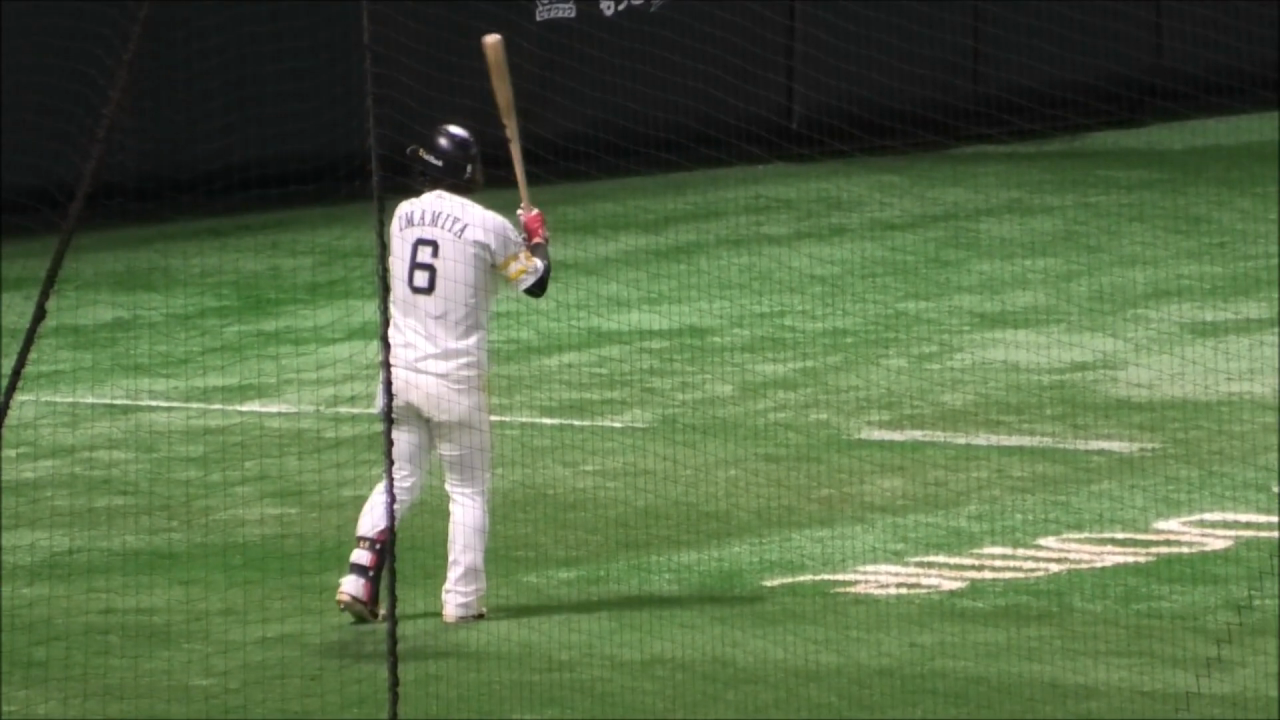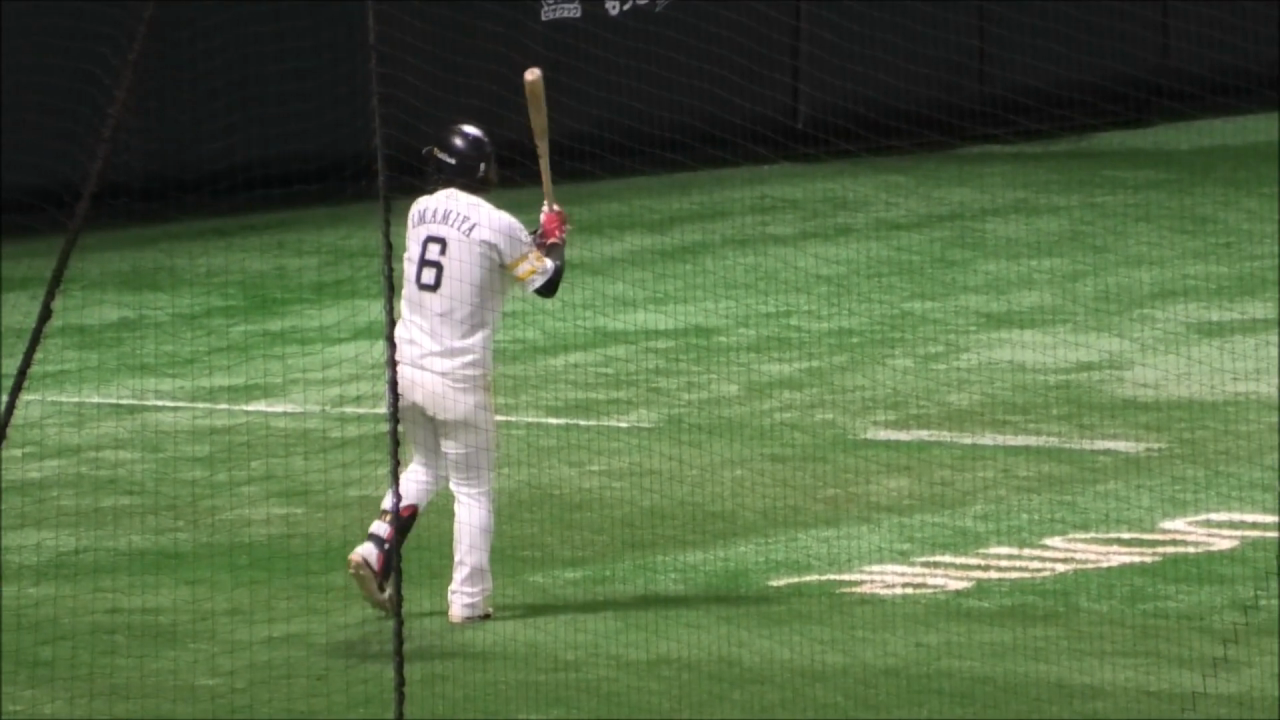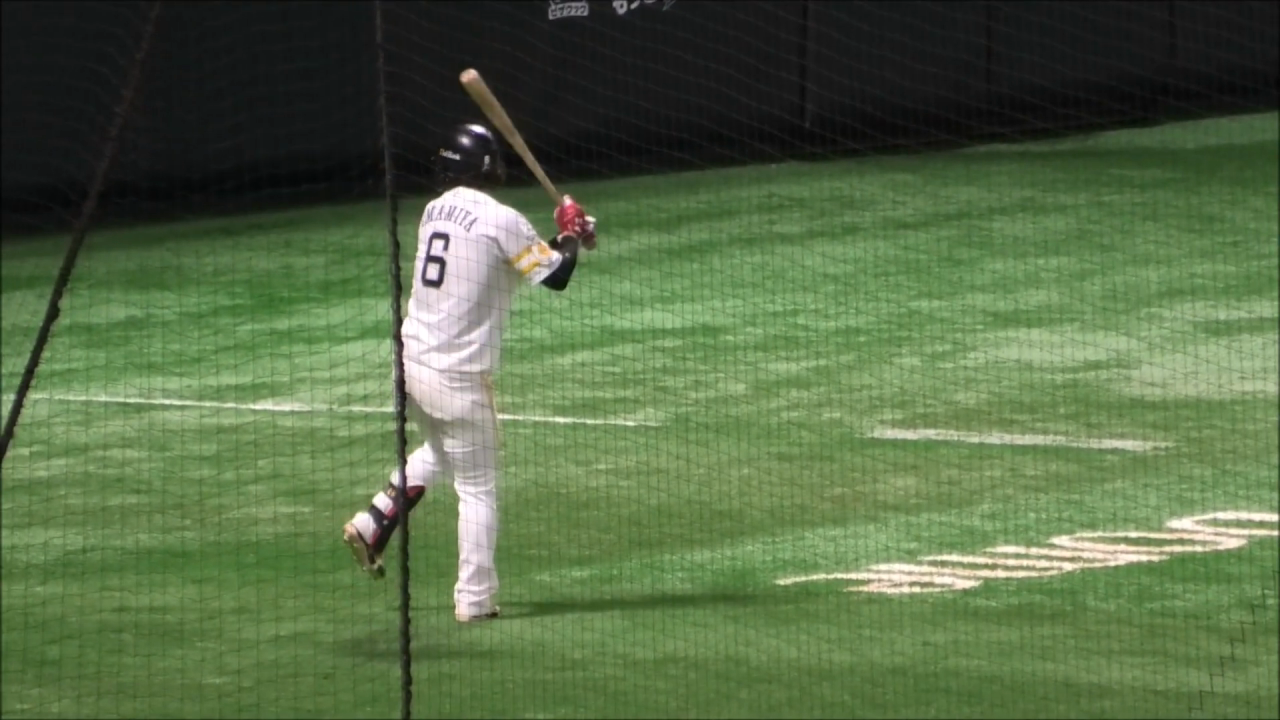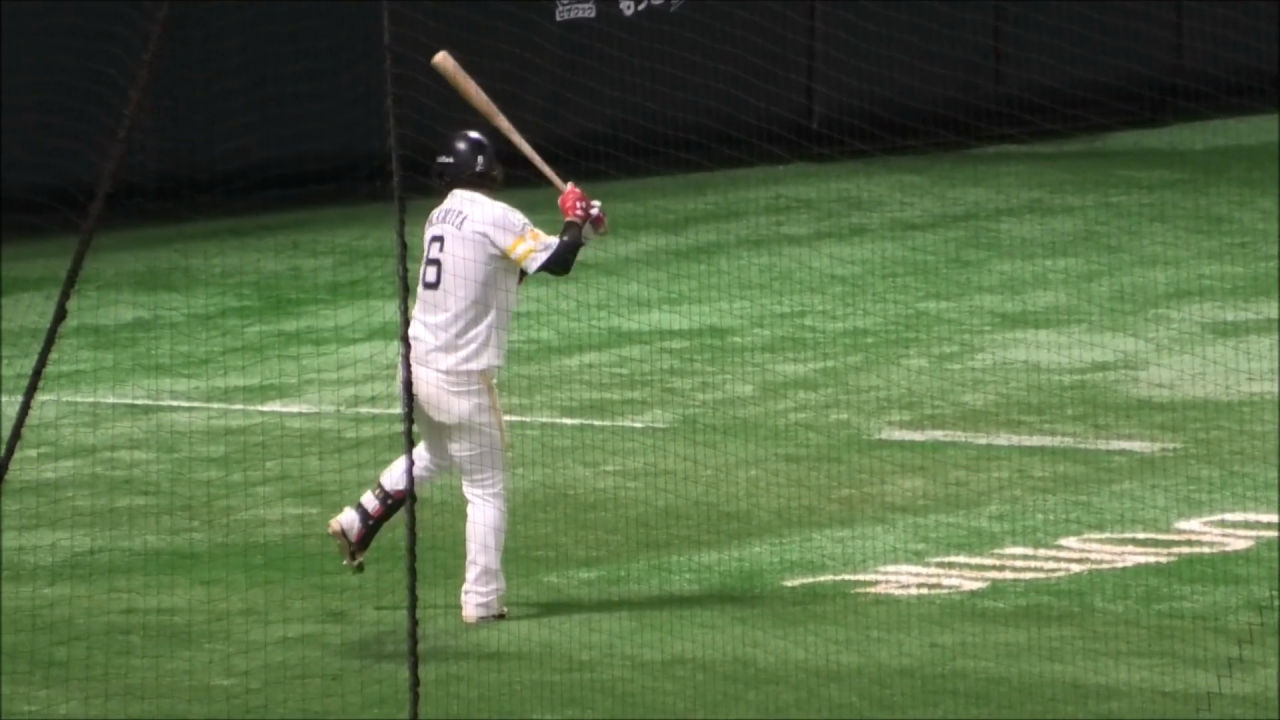
dt=0.2s
person 1, frame 1
left shoulder: (403, 215)
right shoulder: (489, 226)
right elbow: (537, 283)
right wrist: (536, 238)
left hip: (400, 373)
right hip: (453, 380)
left knee: (398, 480)
right knee: (468, 492)
left ankle: (359, 579)
right ankle: (462, 601)
person 1, frame 2
left shoulder: (419, 210)
right shoulder: (499, 225)
right elbow: (547, 283)
left wrist: (531, 241)
right wrist: (554, 237)
left hip: (406, 368)
right hip: (458, 378)
left knee: (425, 466)
right knee: (472, 491)
left ankle: (375, 550)
right ankle: (468, 601)
person 1, frame 3
left shoulder: (434, 210)
right shoulder: (502, 219)
right elbow: (556, 277)
left wrist: (554, 239)
right wrist: (571, 233)
left hip: (411, 362)
right hip: (458, 376)
left knee: (437, 451)
right knee: (477, 489)
left ankle: (374, 522)
right ankle: (474, 599)
person 1, frame 4
left shoulder: (441, 214)
right shoulder: (495, 216)
left elbow: (508, 266)
right elbow: (556, 261)
left wrist: (578, 228)
right wrist: (576, 220)
left hip: (415, 365)
right hip: (459, 377)
left knee: (434, 451)
right knee: (485, 490)
left ankle: (358, 522)
right ankle: (482, 601)
